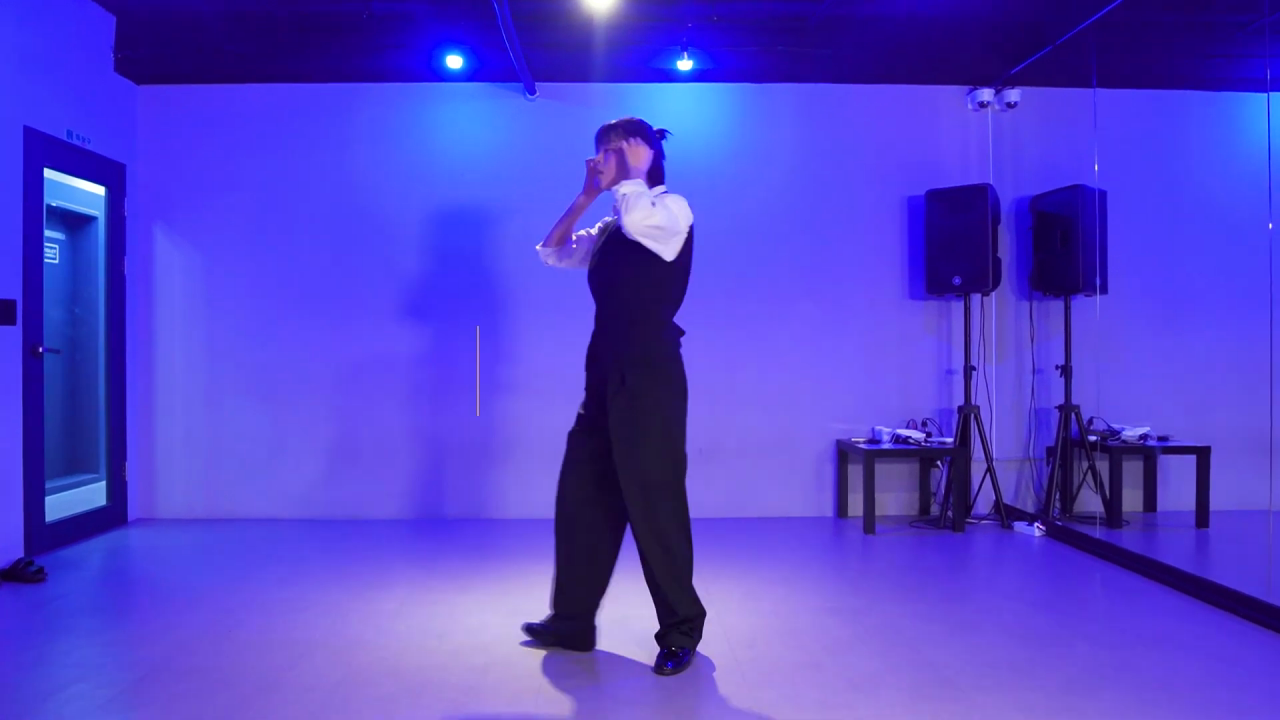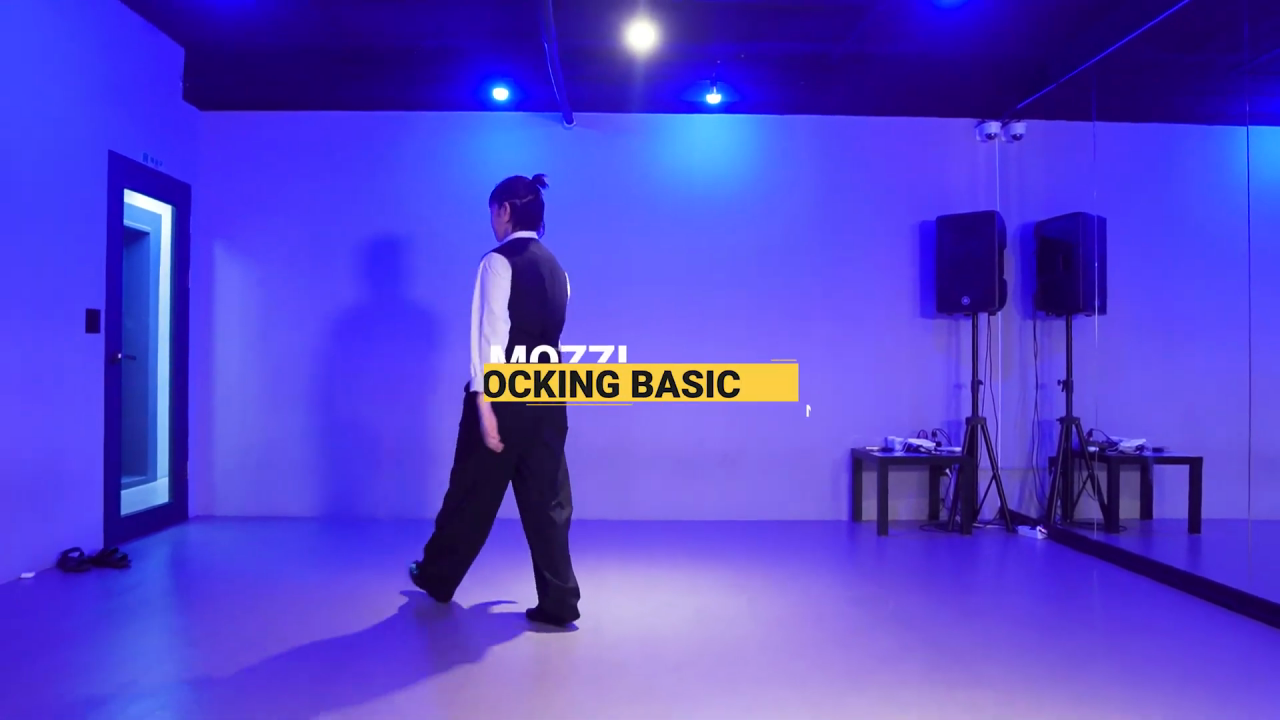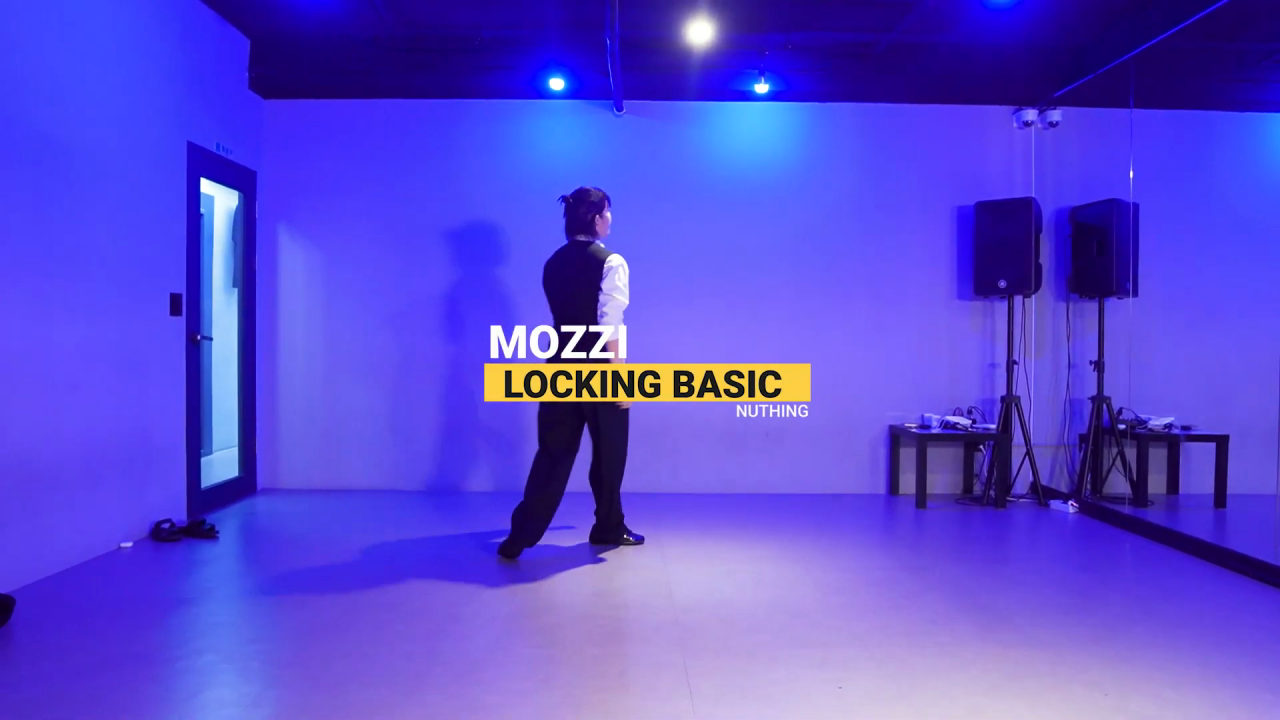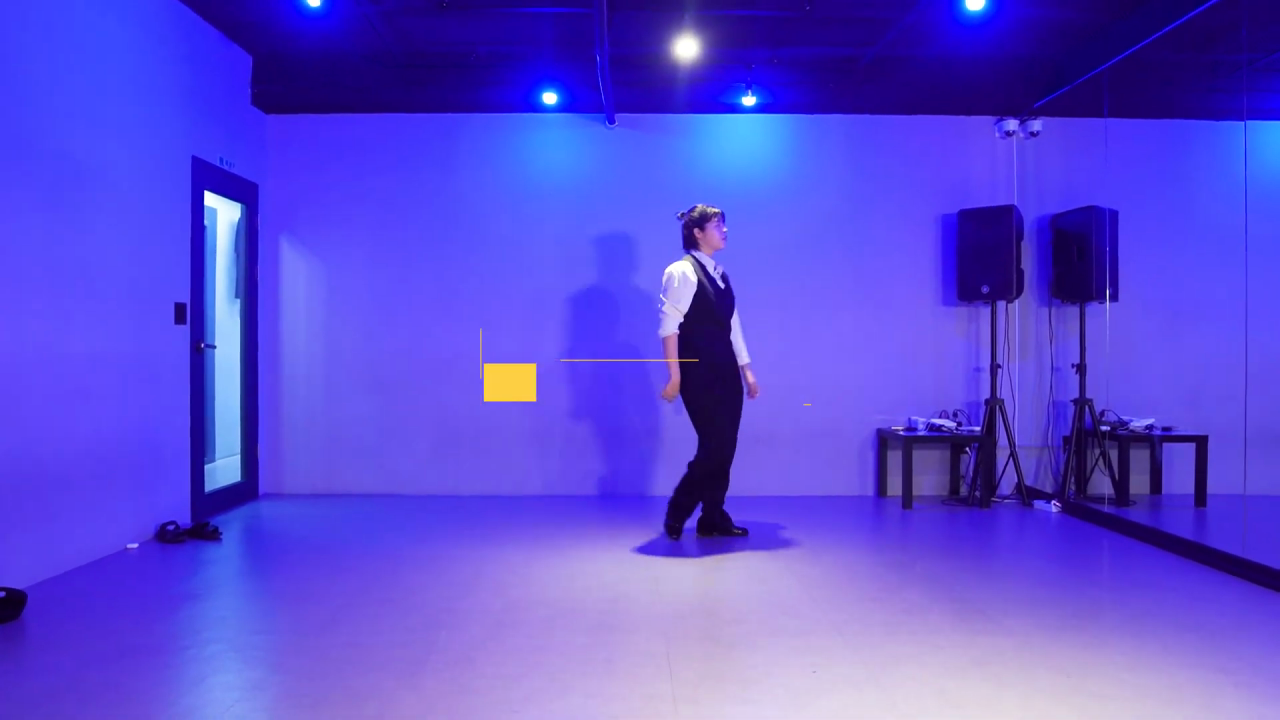
dt=1s
person 1, frame 1
left shoulder: (672, 210)
right shoulder: (612, 227)
left elbow: (636, 214)
right elbow: (553, 252)
left wrist: (632, 174)
right wrist: (587, 194)
left hip: (650, 375)
right hip: (609, 376)
left knee: (654, 502)
right knee: (582, 496)
left ankle: (681, 630)
right ankle: (571, 620)
person 1, frame 2
left shoulder: (496, 261)
right shoulder: (553, 266)
left elbow: (489, 336)
left wrist: (484, 401)
left hip: (504, 393)
left knee: (473, 490)
right knee: (546, 496)
left ankle: (438, 576)
right ankle: (558, 599)
person 1, frame 3
left shoulder: (554, 263)
right shoulder: (611, 262)
right elbow: (611, 325)
left hip: (561, 363)
right hip: (599, 366)
left knee: (554, 452)
right knee: (609, 450)
left ankle: (522, 534)
right ankle: (608, 528)
person 1, frame 4
left shoulder: (721, 277)
right shoulder: (680, 272)
right elbow: (669, 327)
left wrist: (746, 369)
right wrist: (674, 375)
left hip: (726, 370)
right hip: (697, 371)
left knee: (725, 447)
right knee: (714, 445)
left ankle: (714, 518)
right ankle: (679, 510)
